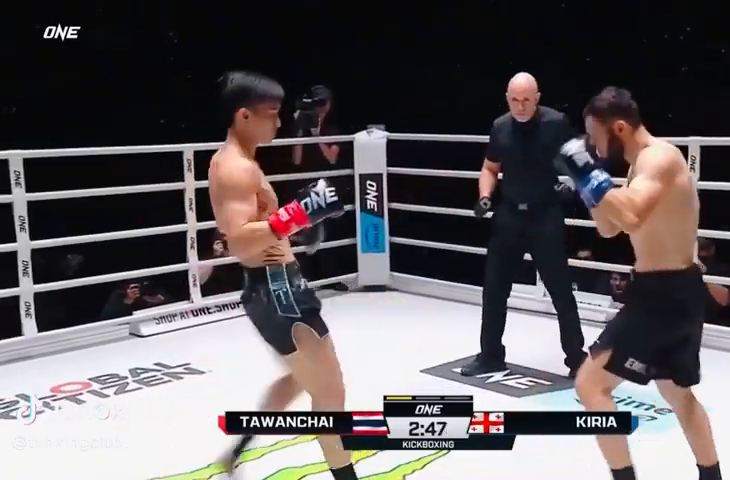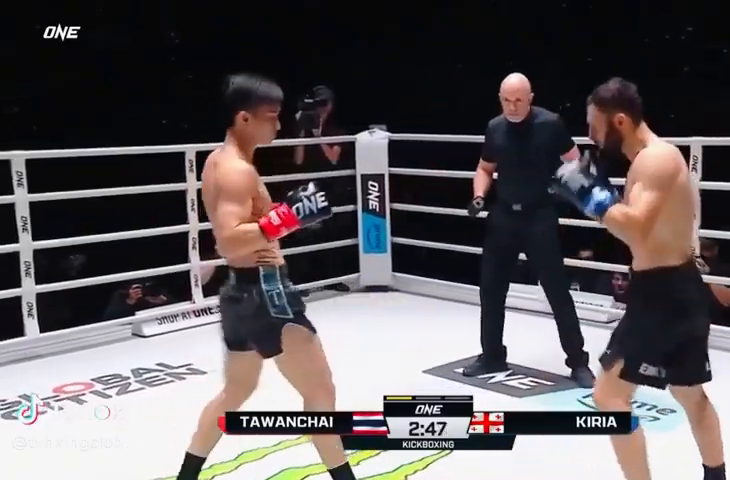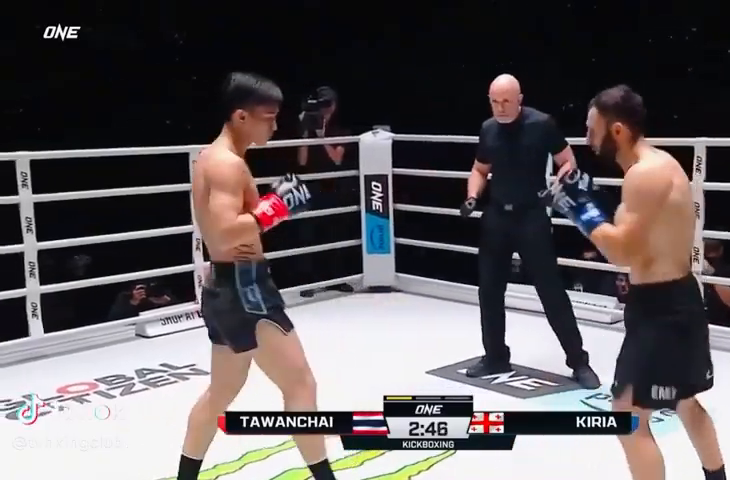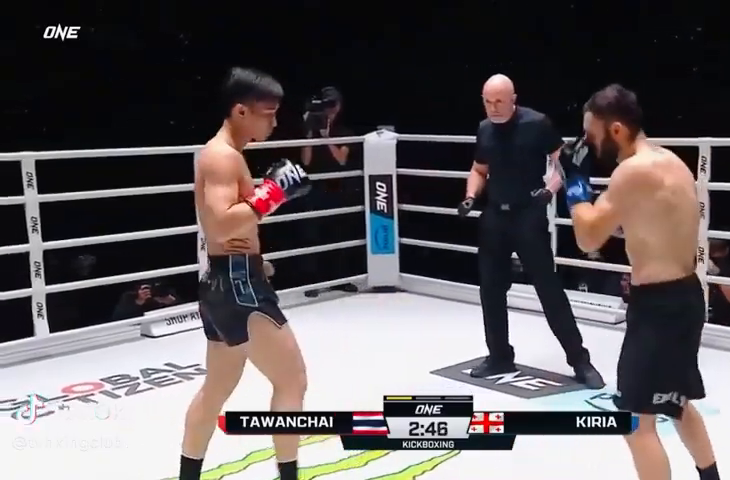
dt=0.1s
person 1, frame 1
left shoulder: (229, 159)
right shoulder: (239, 169)
right elbow: (240, 239)
left wrist: (300, 216)
right wrist: (299, 213)
left hip: (282, 281)
right hip: (274, 290)
left knee: (299, 378)
right knee: (329, 390)
person 1, frame 2
left shoulder: (219, 161)
right shoulder: (237, 170)
right elbow: (230, 240)
left wrist: (285, 212)
right wrist: (288, 217)
left hip: (241, 291)
right hip: (263, 291)
left knee: (234, 393)
right knee: (320, 389)
person 1, frame 3
left shoulder: (210, 158)
right shoulder: (227, 164)
right elbow: (225, 232)
left wrist: (272, 201)
right wrist: (277, 207)
left hip: (223, 287)
right hip: (243, 288)
left knee: (221, 390)
right knee: (301, 385)
person 1, frame 4
left shoulder: (214, 153)
right shoulder: (225, 158)
right elbow: (225, 221)
left wrist: (275, 188)
right wrist: (274, 190)
left hip: (219, 281)
right hip: (238, 283)
left knee: (217, 386)
right knee: (292, 379)
person 2, frame 1
left shoulder: (659, 156)
right shoulder: (645, 164)
left elbow: (631, 217)
right elbow: (610, 226)
left wrist: (591, 173)
right wrist: (587, 181)
left hip: (661, 294)
right hip: (683, 291)
left knee: (592, 385)
right knee: (678, 393)
person 2, frame 2
left shoulder: (655, 159)
right shoulder: (656, 156)
left elbow: (636, 230)
right elbow: (631, 225)
left wrist: (591, 193)
right wrist: (592, 187)
left hip: (662, 293)
right hip: (683, 288)
left knee: (609, 394)
right knee: (691, 392)
person 2, frame 3
left shoulder: (646, 174)
right shoulder: (657, 166)
left elbow: (622, 252)
right elbow: (633, 243)
left wrist: (580, 209)
right wrist: (583, 200)
left hip: (661, 308)
right hip: (679, 302)
left knee: (628, 418)
right knee: (687, 403)
person 2, frame 4
left shoulder: (636, 169)
right shoulder: (670, 163)
left elbow: (590, 238)
left wrist: (573, 181)
right wrist: (583, 174)
left hip: (658, 304)
right hip: (682, 298)
left knee: (638, 423)
right knee: (676, 405)
person 3, frame 1
left shoulder: (556, 123)
right shoulder: (500, 127)
right elbow: (489, 169)
right wrist: (485, 197)
left hip: (545, 217)
right hip: (508, 216)
left knee: (560, 290)
right knee: (494, 287)
left ankle: (576, 360)
right ankle: (491, 355)
person 3, frame 2
left shoulder: (550, 123)
right shoulder: (495, 127)
left elbow: (575, 161)
right elbow: (485, 169)
right wrist: (478, 196)
left hip: (539, 216)
right hip: (502, 215)
left knee: (557, 289)
right knee: (490, 287)
left ankle: (578, 361)
right ankle: (492, 355)
person 3, frame 3
left shoulder: (541, 124)
right shoulder: (488, 129)
left elbow: (568, 162)
right wrist: (472, 197)
left hip: (531, 217)
right hip: (496, 216)
left knee: (551, 289)
right knee: (489, 289)
left ankle: (578, 361)
right ankle: (495, 356)
person 3, frame 4
left shoulder: (537, 123)
right shoulder: (484, 129)
left wrist: (550, 188)
right wrist: (469, 198)
left hip: (529, 222)
right hip: (496, 220)
left knee: (549, 288)
right knee: (491, 291)
left ankle: (579, 361)
right ankle: (499, 356)
person 4, frame 1
left shoulder: (332, 129)
right shoulder: (302, 125)
left elbow: (332, 158)
right elbow: (297, 160)
left wrist: (318, 136)
right wrist: (300, 131)
left knee: (330, 233)
left ankle: (329, 277)
person 4, frame 2
left shoulder: (335, 130)
right shoulder: (304, 126)
left elbow: (334, 158)
right elbow: (298, 161)
left wrist: (319, 137)
right wrist: (302, 132)
left hip: (330, 191)
left knee: (330, 236)
right knee: (305, 236)
left ankle: (331, 279)
right ankle: (303, 281)
person 4, frame 3
left shoulder: (338, 131)
right shoulder: (307, 126)
left elbow: (337, 159)
right elbow: (302, 161)
left wrist: (323, 137)
right wrist: (305, 133)
left hip: (332, 191)
left knee: (333, 236)
right knee: (307, 237)
left ankle: (334, 279)
right ankle: (307, 282)
person 4, frame 4
left shoulder: (340, 129)
left elbow: (342, 159)
right elbow: (306, 161)
left wrist: (326, 135)
right wrist: (312, 135)
left hip: (337, 190)
right hip: (315, 191)
left knee: (339, 237)
right knee: (313, 235)
left ankle: (339, 281)
